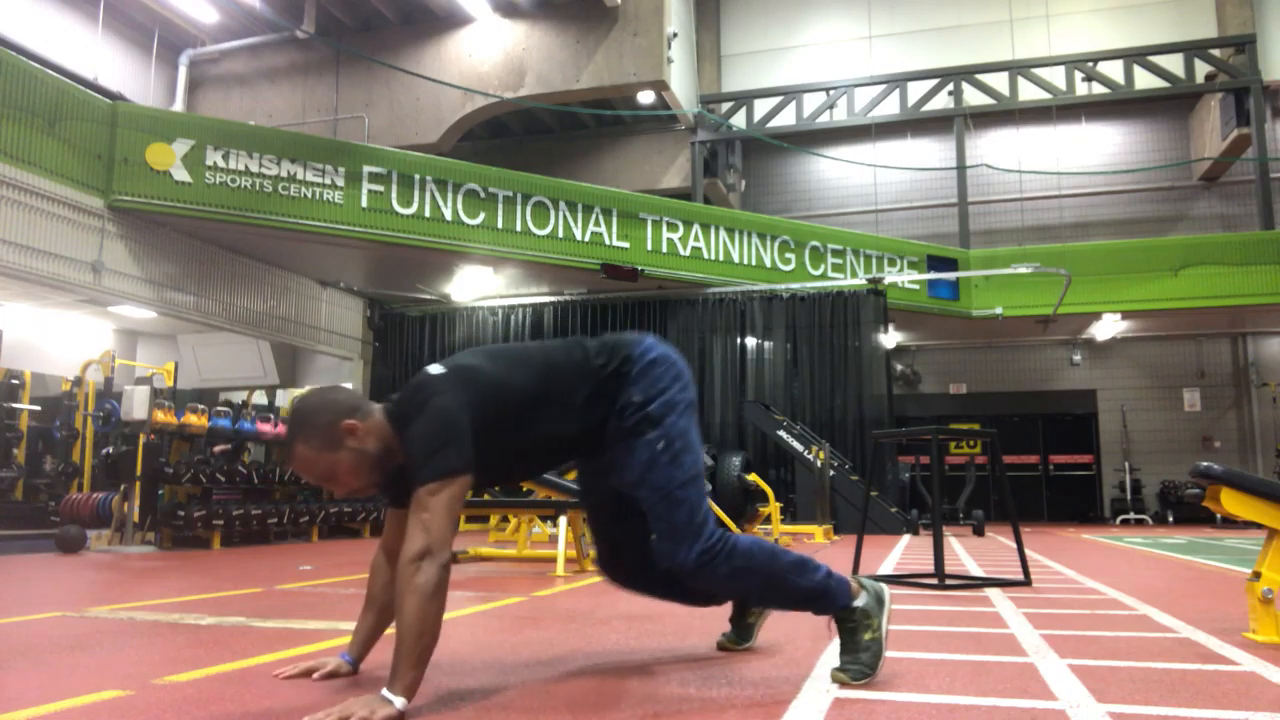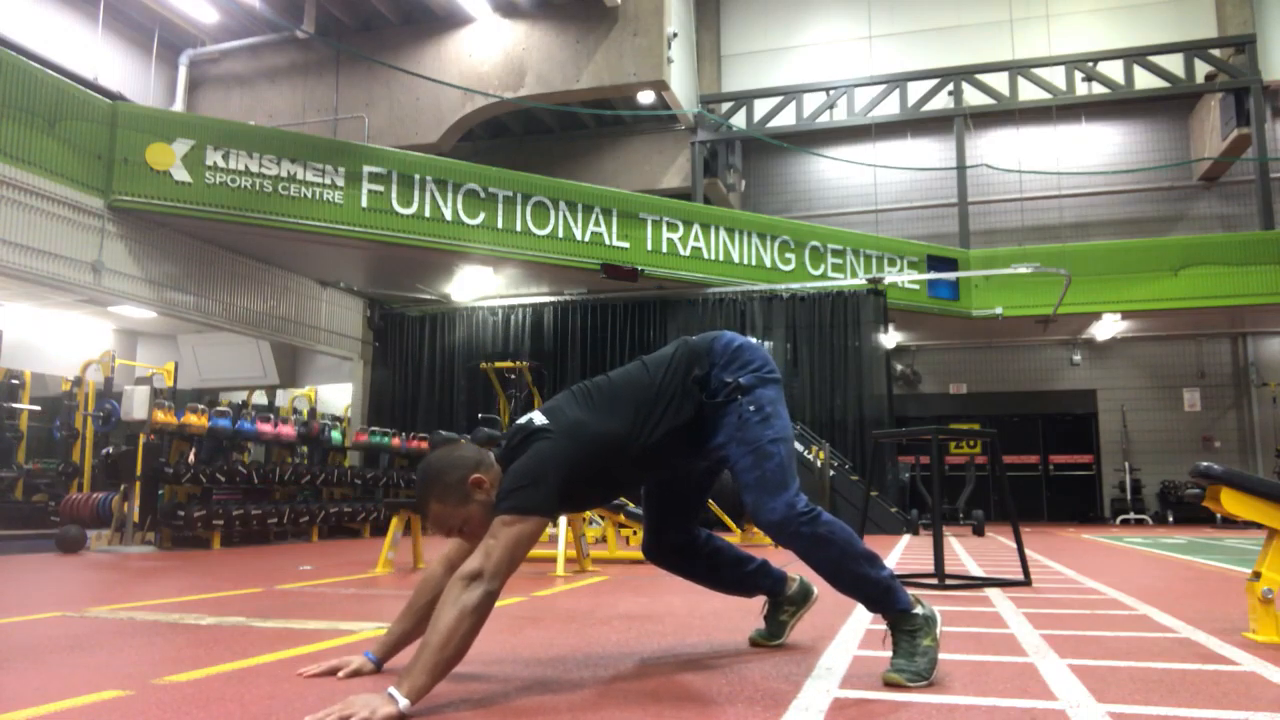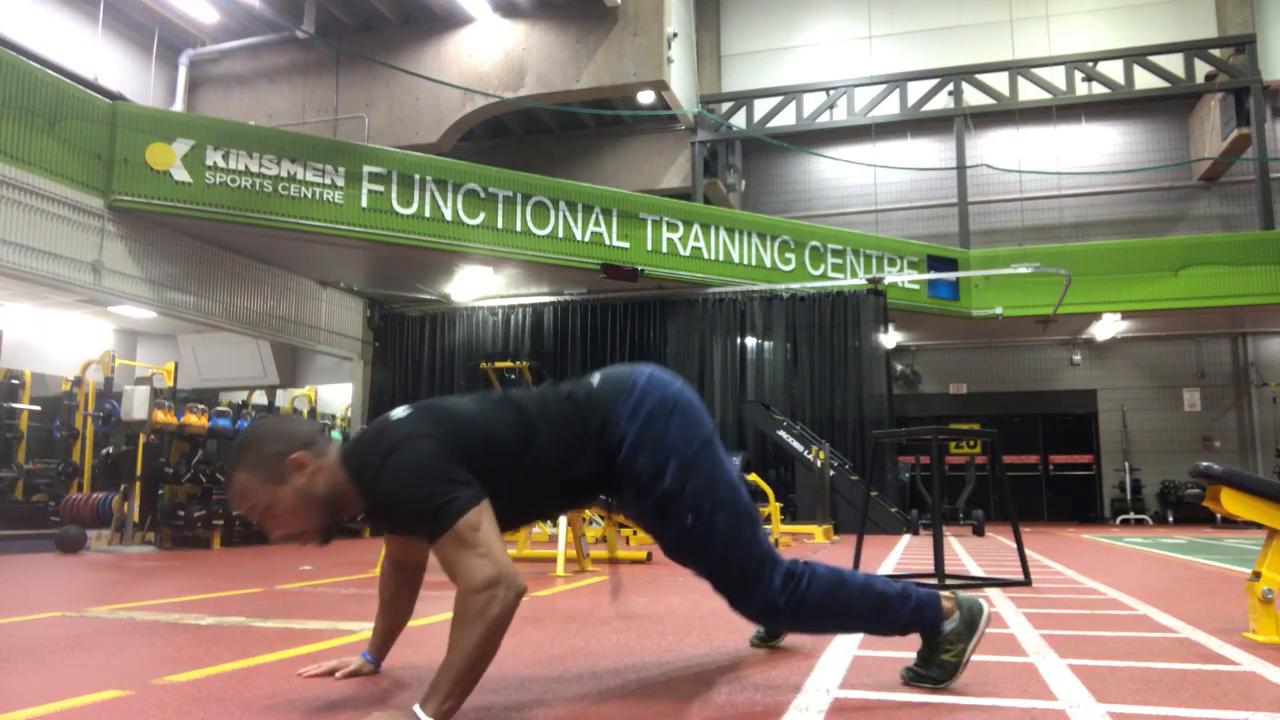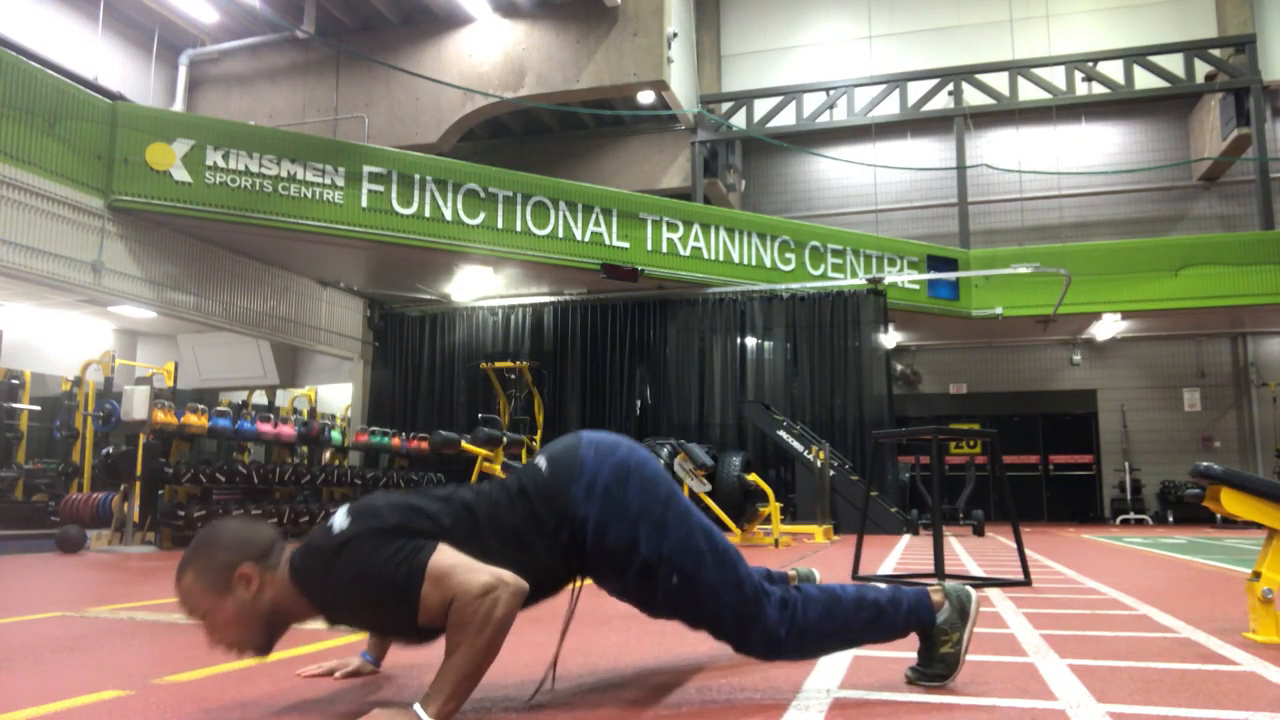
dt=1s
person 1, frame 1
left shoulder: (434, 419)
right shoulder: (403, 444)
left elbow: (426, 560)
right elbow: (393, 556)
right wrist: (352, 655)
left hip: (638, 384)
right hip: (604, 423)
left knee: (692, 549)
right knee: (627, 563)
left ankle: (854, 600)
right ankle: (746, 598)
person 1, frame 2
left shoulder: (538, 464)
right shoulder: (515, 462)
left elbow: (478, 583)
right elbow: (449, 568)
right wrist: (377, 654)
left hip: (730, 377)
right hip: (691, 416)
left knee: (780, 511)
right knee: (668, 544)
left ankle: (909, 617)
right ankle: (784, 591)
person 1, frame 3
left shoulder: (402, 464)
right shoulder: (378, 468)
left elbow: (494, 585)
right elbow: (403, 561)
right wrist: (373, 654)
left hip: (644, 422)
right hip: (630, 423)
left knee: (759, 587)
right knee: (692, 543)
left ankle: (943, 615)
right ankle: (781, 613)
person 1, frame 4
left shoulder: (344, 572)
right shoulder: (327, 558)
left elbow: (496, 589)
right wrist: (372, 651)
left hip: (601, 494)
right hip: (582, 478)
left knee: (763, 624)
right knee: (675, 593)
left ankle: (935, 606)
right ankle: (782, 582)
